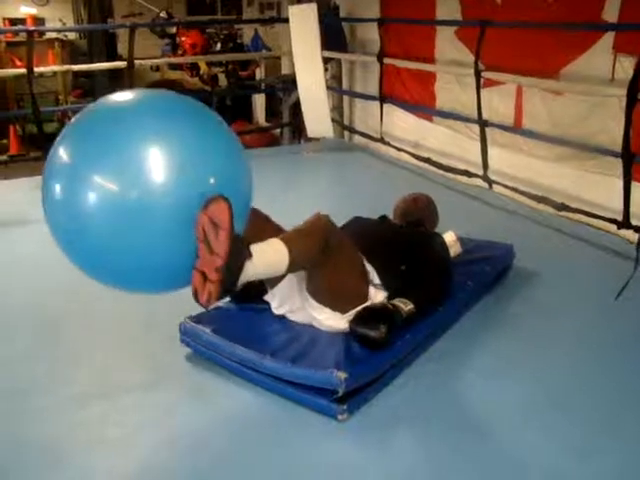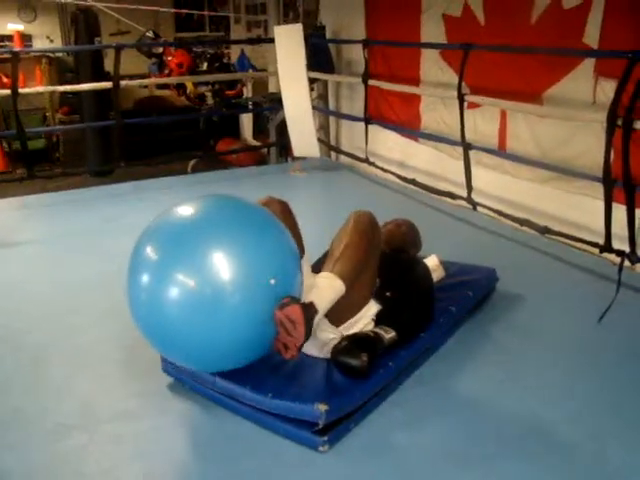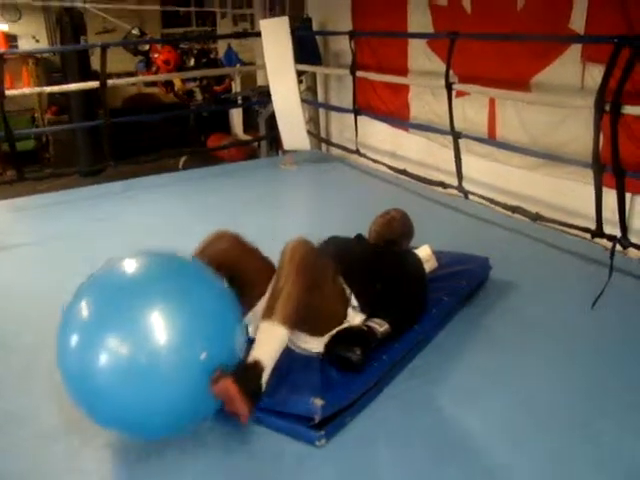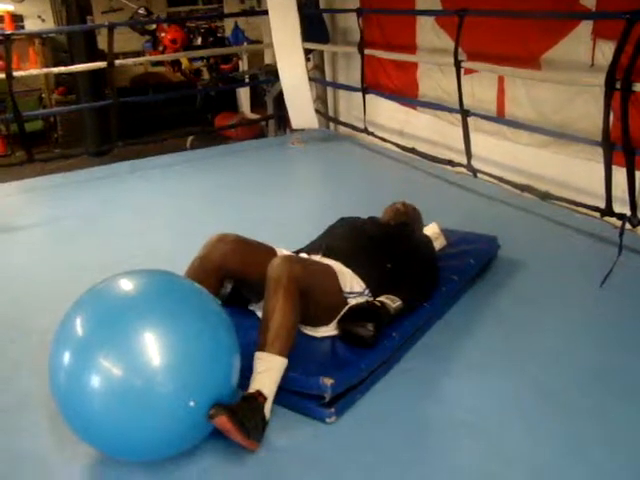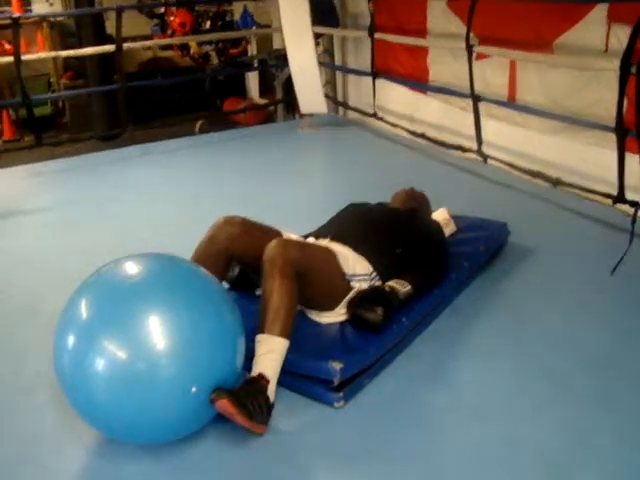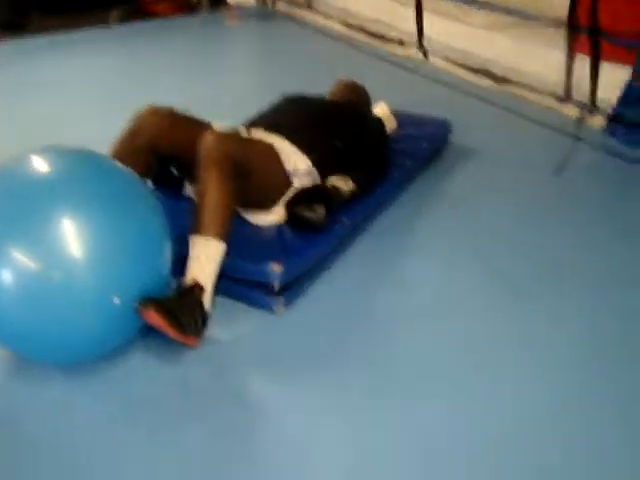
dt=0.7s
person 1, frame 1
left shoulder: (429, 244)
right shoulder: (363, 223)
left elbow: (435, 288)
left wrist: (395, 311)
left hip: (346, 301)
right hip: (299, 284)
left knee: (321, 226)
right knee: (245, 217)
left ankle: (238, 265)
person 1, frame 2
left shoulder: (413, 268)
right shoulder: (348, 248)
left elbow: (420, 313)
left wrist: (377, 338)
left hip: (341, 324)
left knee: (362, 222)
right knee: (273, 208)
left ankle: (307, 315)
person 1, frame 3
left shoulder: (405, 262)
right shoulder: (339, 242)
left elbow: (410, 308)
left wrist: (371, 332)
left hip: (334, 320)
left knee: (299, 251)
right knee: (222, 243)
left ankle: (254, 375)
person 1, frame 4
left shoulder: (416, 244)
right shoulder: (349, 223)
left elbow: (421, 283)
left wrist: (383, 308)
right wrist: (243, 279)
left hip: (347, 283)
right hip: (300, 267)
left knee: (285, 268)
right knee: (223, 247)
left ankle: (258, 406)
person 1, frame 5
left shoulder: (424, 229)
right shoulder: (359, 209)
left elbow: (432, 267)
left wrist: (392, 293)
right wrist: (251, 265)
left hip: (353, 268)
left knee: (282, 252)
right knee: (230, 229)
left ankle: (261, 390)
person 1, frame 6
left shoulder: (363, 123)
right shoulder: (297, 103)
left elbow: (373, 164)
right elbow: (250, 130)
left wrist: (333, 191)
left hip: (292, 163)
right hip: (240, 153)
left knee: (217, 144)
right knee: (154, 120)
left ankle: (195, 299)
